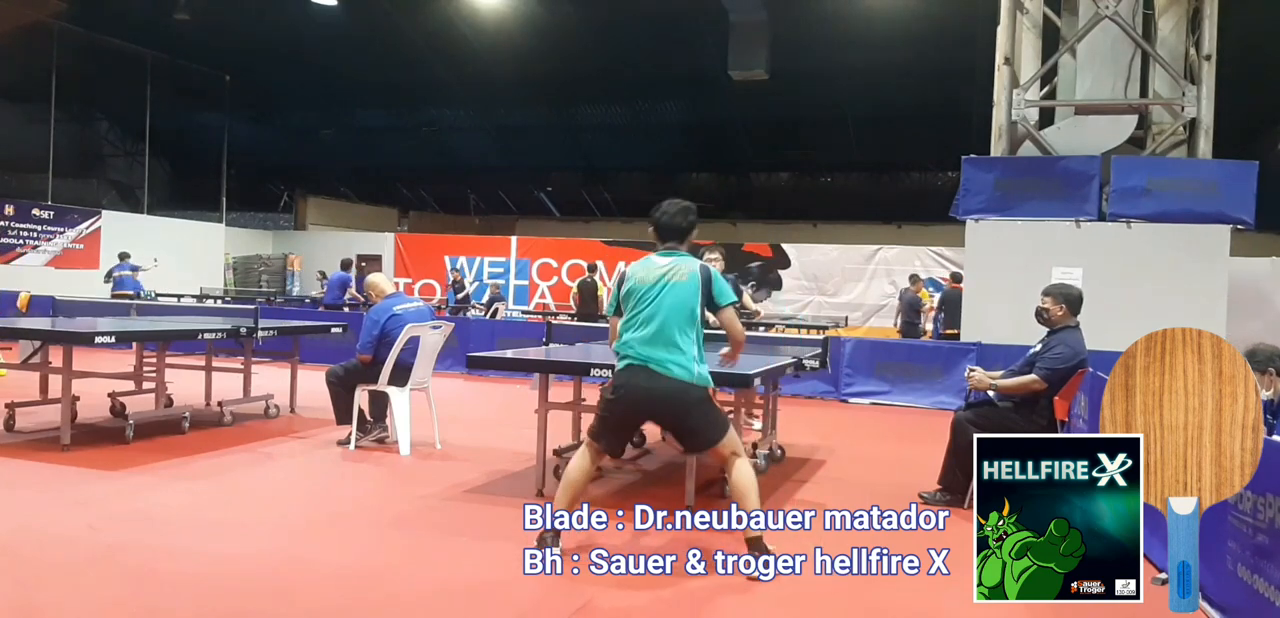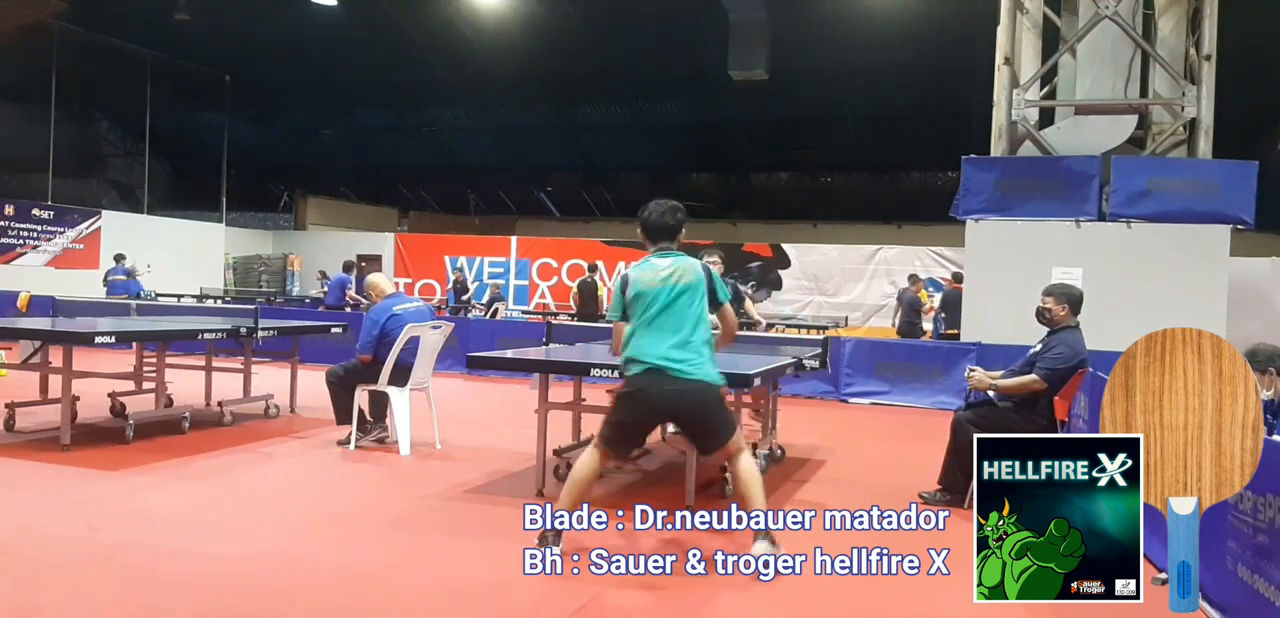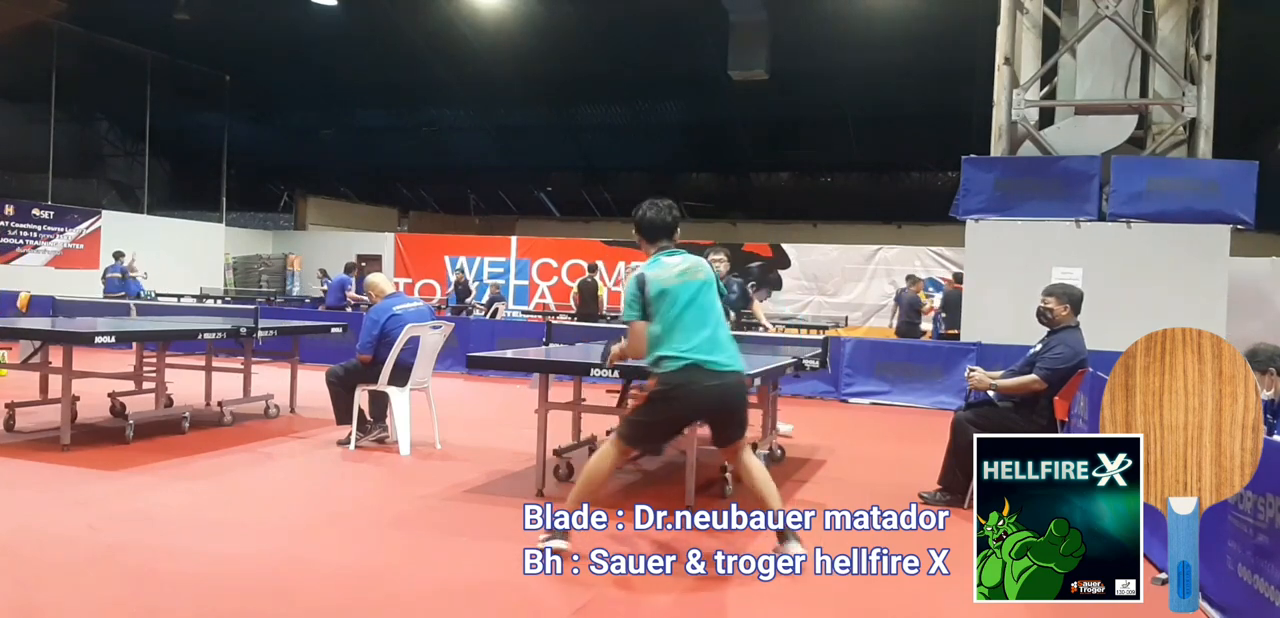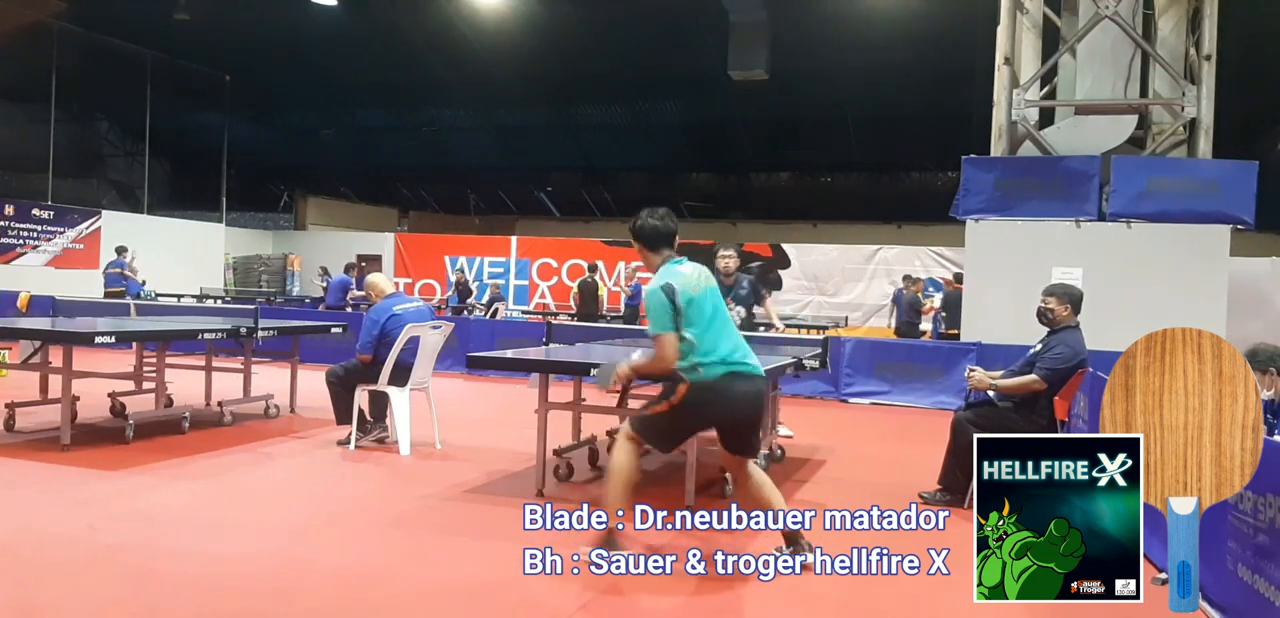
dt=0.1s
person 1, frame 1
left shoulder: (630, 273)
right shoulder: (703, 272)
left elbow: (614, 336)
right elbow: (735, 333)
right wrist: (732, 353)
left hip: (630, 380)
right hip: (683, 385)
left knee: (592, 450)
right knee: (735, 456)
left ankle: (551, 532)
right ankle: (755, 546)
person 1, frame 2
left shoulder: (628, 276)
right shoulder: (701, 271)
left elbow: (618, 346)
right elbow: (731, 325)
right wrist: (715, 342)
left hip: (644, 383)
right hip: (698, 385)
left knee: (599, 450)
right knee: (739, 452)
left ankle: (552, 533)
right ankle: (763, 536)
person 1, frame 3
left shoulder: (641, 277)
right shoulder: (704, 267)
left elbow: (638, 348)
left wrist: (618, 351)
left hip: (678, 381)
right hip: (728, 378)
left knee: (617, 448)
right knee: (739, 452)
left ankle: (559, 529)
right ankle: (787, 536)
person 1, frame 4
left shoulder: (659, 288)
right shoulder: (699, 271)
left elbow: (666, 360)
left wrist: (631, 369)
right wrist: (647, 365)
left hip: (709, 387)
right hip: (751, 383)
left knee: (628, 438)
right knee: (739, 463)
left ankle: (610, 541)
right ankle: (797, 542)
person 2, frame 1
left shoulder: (1066, 345)
right shoulder: (1058, 337)
left elbow: (1036, 382)
right elbow: (1024, 372)
left wrist: (991, 385)
right wrist: (988, 374)
left hip: (1035, 419)
right hip: (1025, 409)
left knee: (964, 421)
right knee: (965, 412)
left ankle: (955, 491)
right ankle: (958, 485)
person 2, frame 2
left shoulder: (1066, 345)
right shoulder: (1058, 337)
left elbow: (1037, 382)
right elbow: (1024, 372)
left wrist: (991, 385)
right wrist: (988, 374)
left hip: (1035, 419)
right hip: (1025, 409)
left knee: (964, 421)
right knee: (964, 411)
left ankle: (955, 491)
right ankle: (962, 484)
person 2, frame 3
left shoulder: (1067, 345)
right shoulder: (1058, 337)
left elbow: (1036, 382)
right elbow: (1023, 371)
left wrist: (991, 385)
right wrist: (988, 374)
left hip: (1035, 419)
right hip: (1025, 409)
left knee: (964, 421)
right knee: (965, 411)
left ankle: (955, 491)
right ankle: (958, 485)
person 2, frame 4
left shoulder: (1066, 345)
right shoulder: (1058, 337)
left elbow: (1036, 382)
right elbow: (1023, 372)
left wrist: (991, 385)
right wrist: (988, 374)
left hip: (1035, 419)
right hip: (1024, 409)
left knee: (964, 421)
right knee: (965, 411)
left ankle: (955, 491)
right ankle: (960, 484)
person 3, frame 1
left shoulder: (377, 311)
right shoulder: (424, 306)
left elbow: (364, 356)
left wrist: (364, 356)
left hip: (394, 373)
left knee: (334, 374)
right knee: (377, 366)
left ankle: (362, 428)
right ankle: (378, 424)
person 3, frame 2
left shoulder: (377, 312)
right shoulder: (424, 306)
left elbow: (364, 357)
left wrist: (363, 356)
left hip: (394, 373)
left knee: (334, 375)
right knee: (377, 366)
left ankle: (363, 428)
right ankle: (378, 424)
person 3, frame 3
left shoulder: (377, 311)
right shoulder: (424, 306)
left elbow: (364, 356)
left wrist: (363, 355)
left hip: (394, 373)
left knee: (334, 375)
right knee: (377, 366)
left ankle: (363, 427)
right ankle: (378, 424)
person 3, frame 4
left shoulder: (377, 311)
right shoulder: (424, 306)
left elbow: (364, 356)
left wrist: (362, 356)
left hip: (394, 373)
left knee: (334, 374)
right knee: (378, 365)
left ankle: (362, 427)
right ankle: (378, 424)
